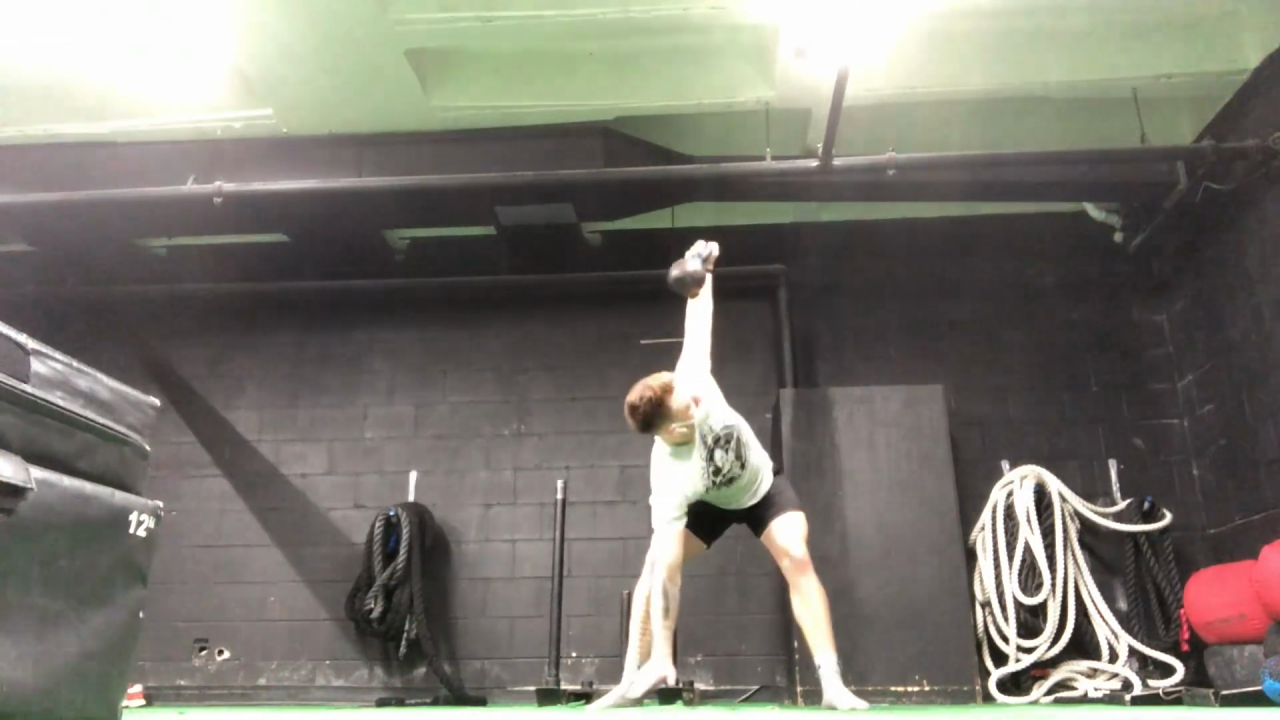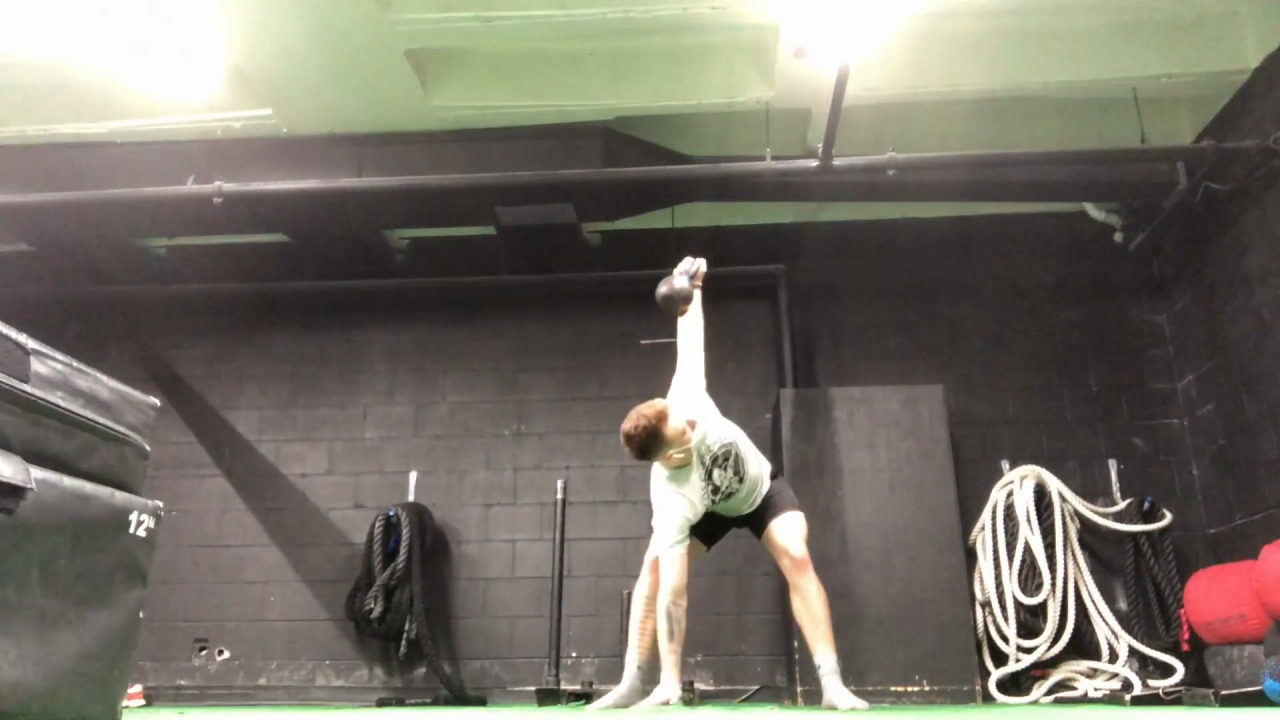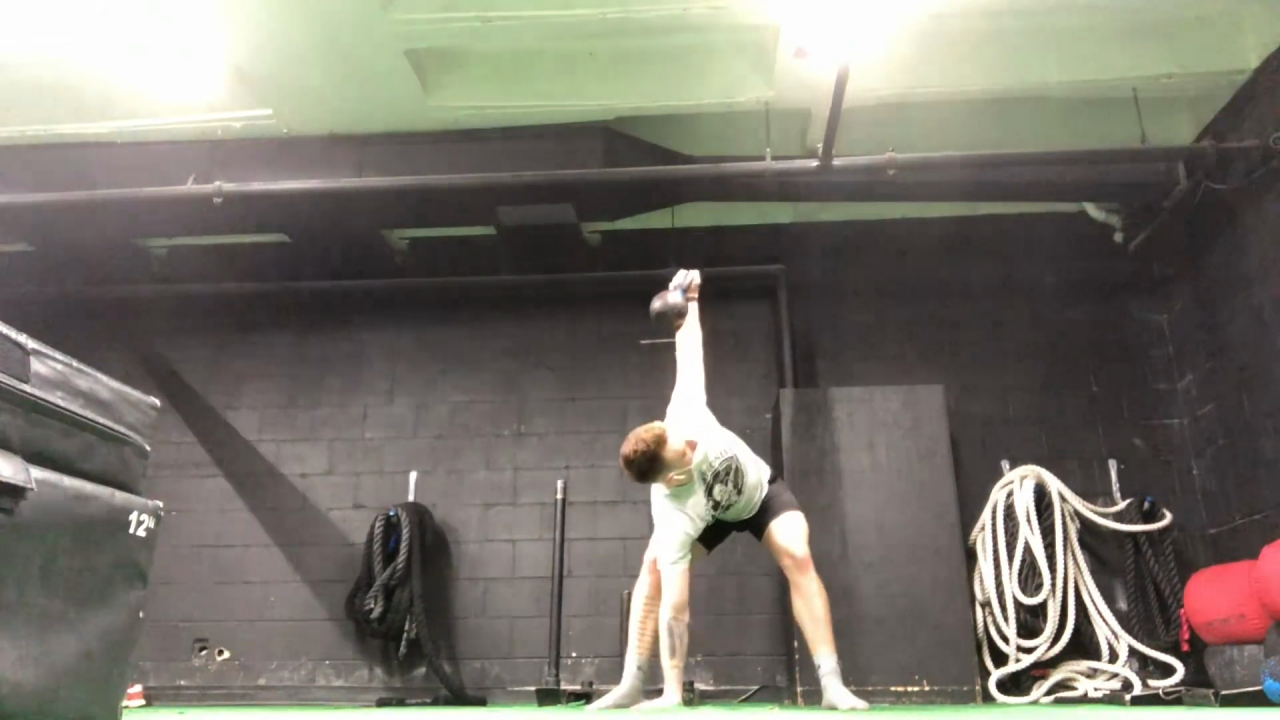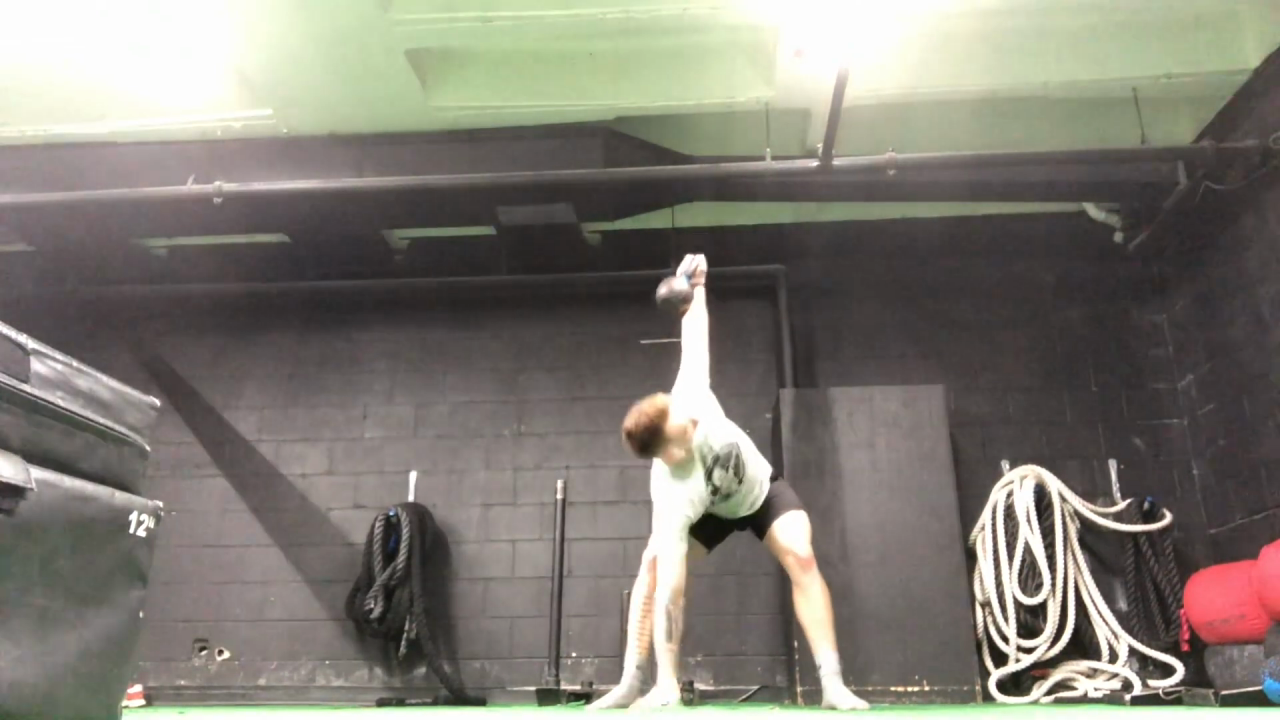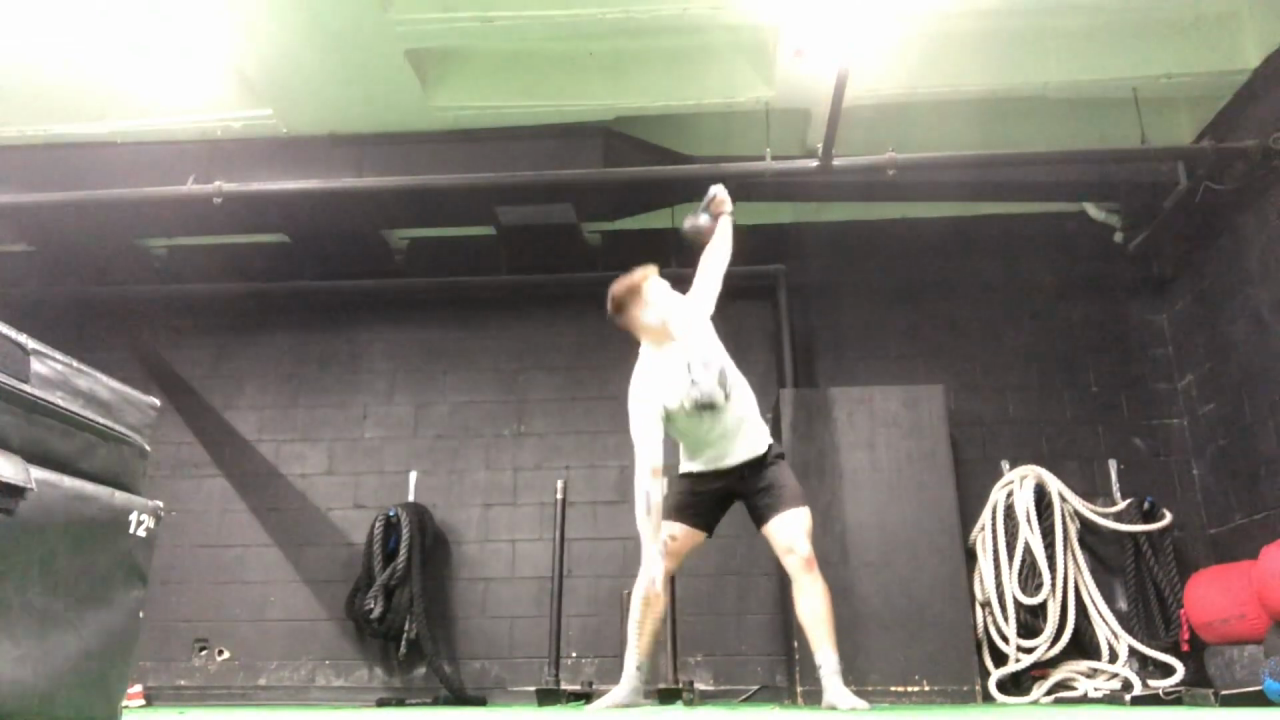
dt=0.4s
person 1, frame 1
left shoulder: (692, 383)
right shoulder: (671, 480)
left elbow: (697, 322)
right elbow: (667, 570)
left wrist: (703, 271)
right wrist: (661, 656)
left hip: (763, 484)
right hip: (709, 502)
left knee: (796, 557)
right knee: (655, 563)
left ankle: (833, 684)
right ankle: (630, 681)
person 1, frame 2
left shoulder: (686, 401)
right shoulder: (672, 502)
left elbow: (689, 342)
right elbow: (673, 592)
left wrist: (693, 287)
right wrist: (671, 678)
left hip: (762, 486)
right hip: (712, 509)
left knee: (797, 558)
right knee: (654, 566)
left ankle: (832, 684)
right ankle: (633, 683)
person 1, frame 3
left shoulder: (685, 418)
right shoulder: (674, 517)
left elbow: (689, 356)
right elbow: (675, 607)
left wrist: (689, 301)
right wrist: (672, 692)
left hip: (761, 488)
right hip: (713, 514)
left knee: (798, 557)
right knee: (654, 567)
left ankle: (831, 683)
right ankle: (632, 683)
person 1, frame 4
left shoulder: (689, 401)
right shoulder: (673, 498)
left elbow: (694, 343)
right elbow: (671, 590)
left wrist: (696, 285)
right wrist: (667, 679)
left hip: (763, 487)
right hip: (712, 512)
left knee: (801, 557)
right knee: (654, 566)
left ankle: (832, 683)
right ankle: (631, 683)
person 1, frame 5
left shoulder: (688, 318)
right shoulder: (647, 387)
left elbow: (714, 265)
right elbow: (648, 473)
right wrist: (651, 560)
left hip: (760, 458)
right hip: (703, 473)
left knee: (800, 554)
right knee: (658, 559)
left ankle: (832, 683)
right ankle: (632, 682)
